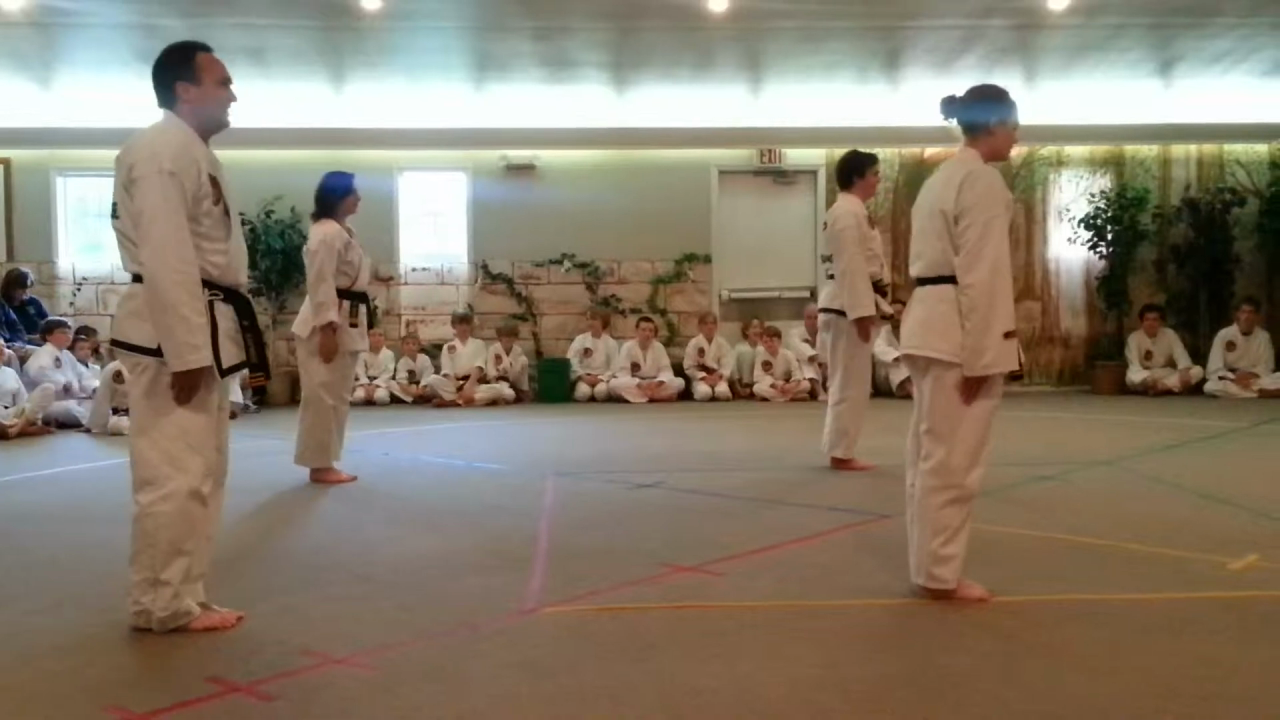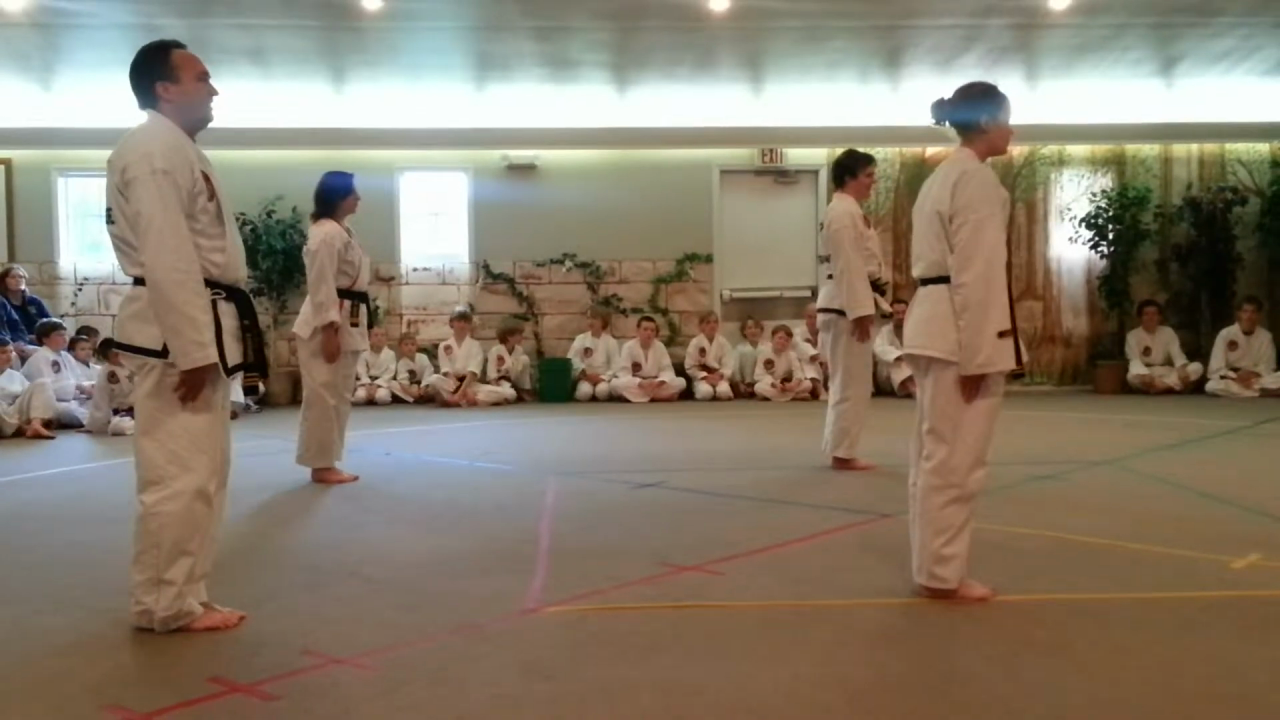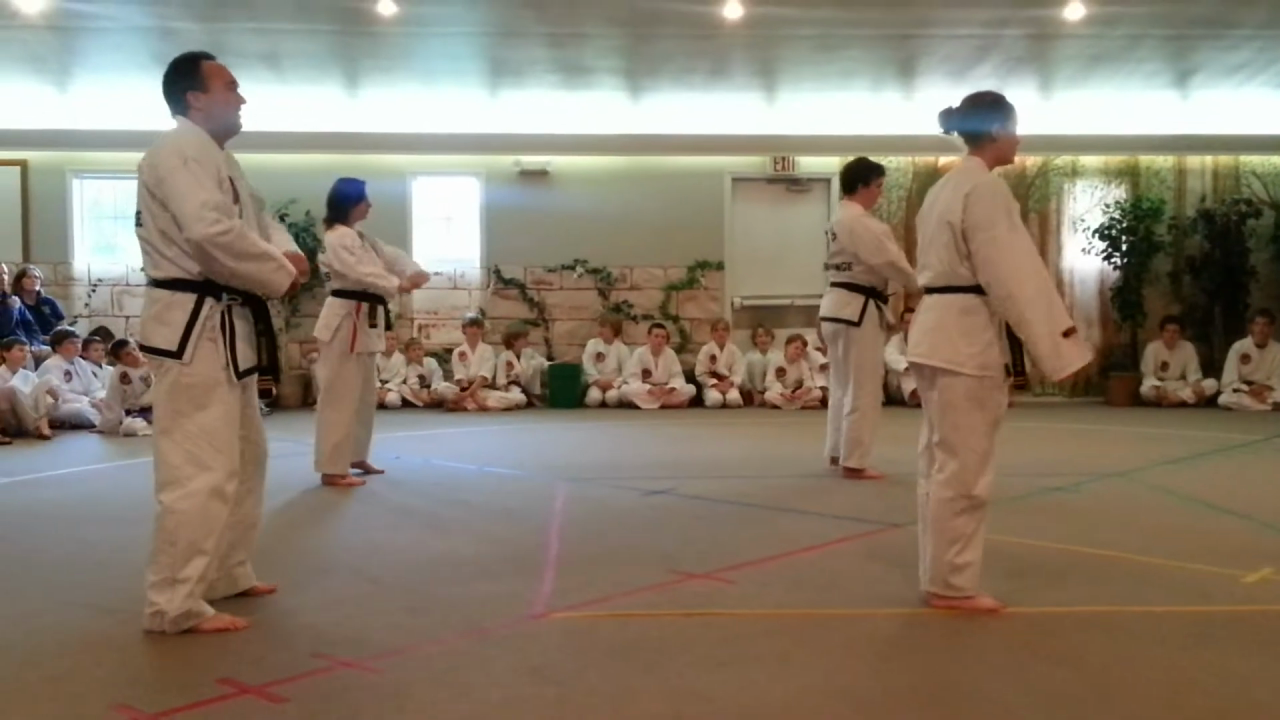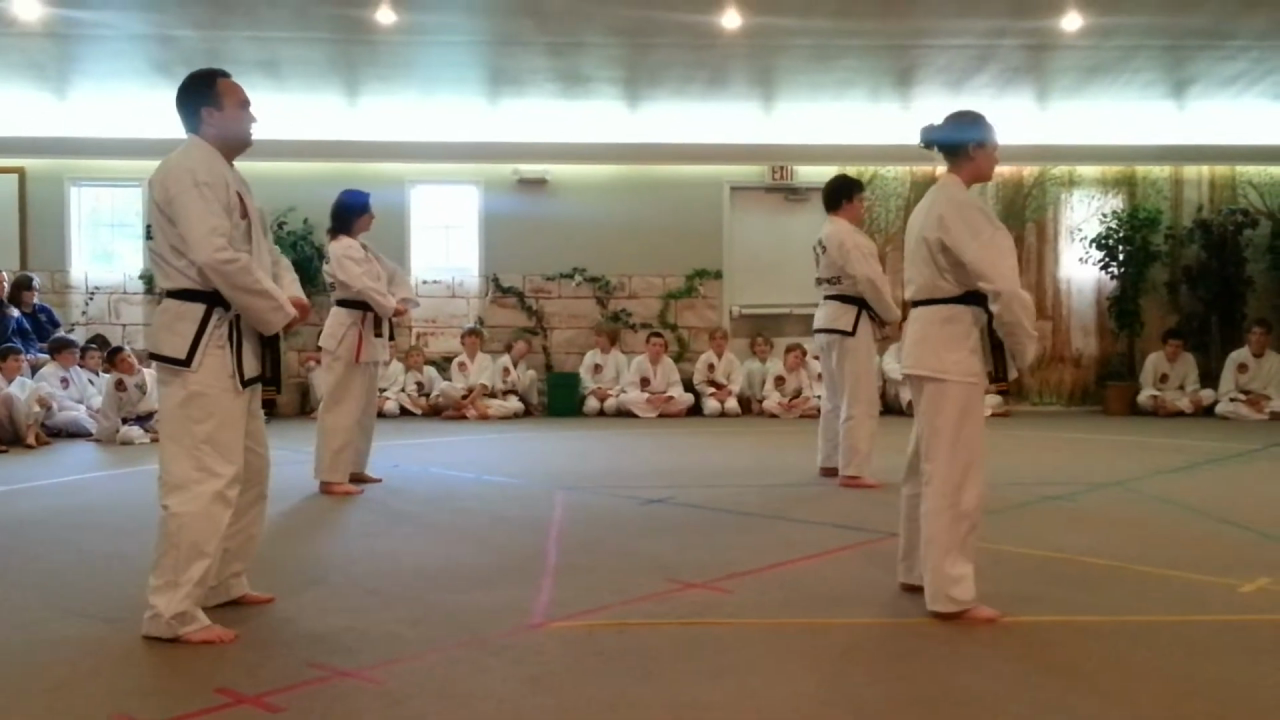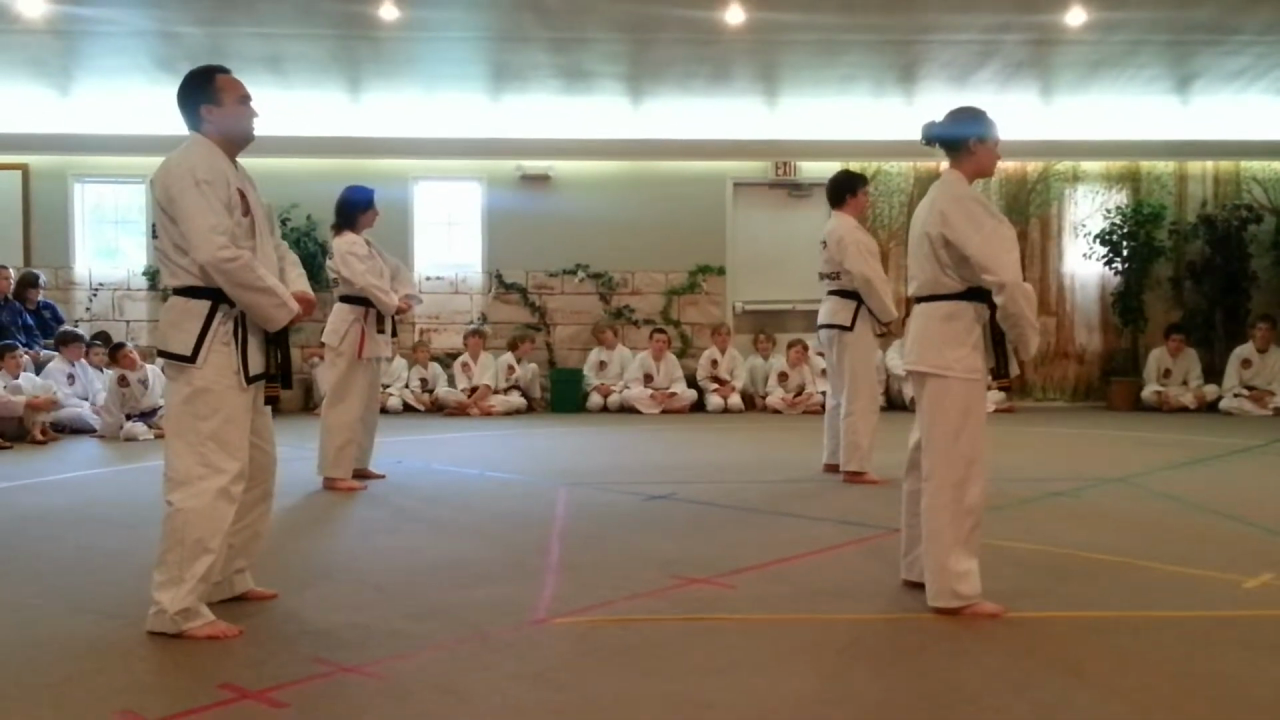
dt=0.7s
person 1, frame 1
left shoulder: (191, 151)
right shoulder: (162, 150)
right elbow: (167, 261)
right wrist: (186, 354)
left hip: (203, 328)
right hip: (172, 331)
left knee: (201, 471)
right knee: (176, 474)
left ankle: (181, 596)
right ankle: (162, 605)
person 1, frame 2
left shoulder: (179, 149)
right shoulder: (153, 150)
right elbow: (168, 262)
right wrist: (194, 351)
left hip: (199, 328)
right hip: (175, 332)
left knee: (202, 470)
right knee: (180, 474)
left ankle: (183, 594)
right ankle: (166, 605)
person 1, frame 3
left shoulder: (215, 156)
right shoulder: (181, 151)
left elbow: (258, 218)
right elbow: (214, 231)
left wrist: (286, 252)
right wrist: (278, 275)
left hip: (222, 327)
right hip: (193, 328)
left knee: (244, 457)
right knee: (200, 471)
left ankle: (226, 573)
right ankle: (175, 605)
person 1, frame 4
left shoulder: (226, 175)
right shoulder: (189, 170)
left elbow: (262, 249)
right elbow: (218, 258)
left wrist: (290, 295)
right wrist: (278, 312)
left hip: (231, 340)
right hip: (201, 341)
left knee: (246, 469)
right knee: (203, 478)
left ankle: (222, 582)
right ankle: (172, 612)
person 1, frame 5
left shoulder: (233, 173)
right shoulder: (190, 169)
left elbow: (271, 244)
right elbow: (220, 256)
left wrist: (297, 288)
right wrist: (282, 309)
left hip: (238, 338)
right hip: (207, 337)
left knee: (254, 465)
right knee: (208, 474)
left ankle: (227, 577)
right ankle: (177, 606)
person 2, frame 1
left shoulder: (942, 177)
right shoulder: (982, 179)
right elbow: (981, 274)
right wrist: (981, 356)
left hip: (929, 321)
right hip: (959, 329)
left knee: (932, 453)
right knee: (954, 458)
left ankle: (931, 567)
right ankle: (940, 575)
person 2, frame 2
left shoulder: (942, 176)
right shoulder: (976, 177)
right elbow: (977, 274)
right wrist: (979, 353)
left hip: (933, 320)
right hip: (962, 328)
left knee: (935, 452)
right knee: (955, 456)
left ankle: (935, 566)
right ankle: (942, 574)
person 2, frame 3
left shoulder: (944, 187)
right shoulder: (986, 187)
right elbow: (1013, 276)
right wrist: (1061, 347)
left hip: (936, 330)
right hip: (966, 336)
left knee: (942, 463)
right knee: (963, 469)
left ankle: (943, 578)
right ankle: (952, 586)
person 2, frame 4
left shoulder: (932, 203)
right shoulder: (959, 204)
right elbow: (1000, 282)
right wrist: (1024, 345)
left hip: (931, 339)
right hip: (951, 345)
left knee: (929, 464)
right knee: (953, 471)
left ankle: (919, 569)
right ankle: (950, 593)
person 2, frame 5
left shoulder: (935, 198)
right shoulder: (961, 200)
right elbow: (1004, 276)
right wrist: (1027, 337)
left hip: (934, 334)
right hip: (954, 339)
left knee: (930, 460)
right knee: (954, 467)
left ankle: (922, 565)
right ankle: (952, 589)
person 3, frame 1
left shoulder: (847, 210)
right shoulder: (849, 212)
right elbow: (851, 267)
left wrist: (862, 308)
right wrist: (862, 311)
left hip: (842, 305)
right hip: (848, 306)
left knee: (848, 383)
right knee: (851, 384)
left ankle: (839, 450)
right ankle: (840, 453)
person 3, frame 2
left shoulder: (845, 210)
right shoulder: (845, 212)
right elbow: (849, 266)
left wrist: (861, 307)
right wrist: (860, 311)
left hip: (841, 303)
right hip: (846, 304)
left knee: (847, 382)
right knee: (852, 383)
left ankle: (839, 448)
right ankle: (842, 453)
person 3, frame 3
left shoulder: (843, 218)
right shoulder: (859, 221)
right elbow: (890, 260)
left wrist: (905, 280)
right wrist: (919, 282)
left hip: (839, 306)
right hip: (857, 310)
left knee: (844, 386)
right knee: (863, 391)
left ankle: (839, 450)
right ankle: (853, 463)
person 3, frame 4
left shoulder: (825, 236)
right shoulder: (849, 236)
right elbow: (871, 280)
left wrist: (879, 313)
right wrist: (890, 314)
left hip: (829, 318)
right hip: (850, 321)
left knee: (835, 396)
right knee: (859, 401)
left ankle: (830, 461)
right ankle: (852, 470)
person 3, frame 5
left shoulder: (833, 229)
right shoulder: (849, 231)
right elbow: (867, 277)
left wrist: (880, 314)
right wrist: (888, 314)
left hip: (835, 313)
right hip: (851, 316)
left knee: (841, 393)
right knee: (860, 396)
left ankle: (834, 458)
right ankle: (854, 466)
person 4, frame 1
left shoulder: (344, 231)
right shoulder: (326, 234)
right elbow: (320, 285)
left wrist: (366, 327)
right wrist: (327, 331)
left hip: (346, 322)
right hip: (327, 323)
left knee: (338, 397)
right knee: (323, 396)
left ankle: (325, 462)
right ankle: (319, 466)
person 4, frame 2
left shoulder: (343, 232)
right shoulder: (326, 234)
right elbow: (321, 286)
left wrist: (360, 326)
right wrist: (330, 330)
left hip: (346, 323)
right hip: (327, 324)
left knee: (338, 396)
right knee: (324, 396)
left ankle: (326, 462)
right ankle: (321, 466)
person 4, frame 3
left shoulder: (360, 237)
right shoulder: (338, 237)
left elbow: (391, 256)
right elbow: (362, 271)
left wrist: (414, 273)
right wrist: (399, 285)
left hip: (362, 322)
right hip: (345, 322)
left knee: (365, 395)
right knee: (340, 396)
left ankle: (355, 456)
right ankle: (332, 468)
person 4, frame 4
left shoulder: (363, 249)
right shoulder: (342, 248)
left elbow: (394, 274)
right elbow: (363, 284)
left wrist: (403, 300)
right wrist: (391, 308)
left hip: (367, 332)
right hip: (349, 331)
left knee: (365, 405)
right knee: (341, 404)
left ankle: (353, 468)
right ankle: (331, 477)
person 4, frame 5
left shoulder: (366, 245)
right shoulder: (345, 244)
left elbow: (397, 271)
right elbow: (365, 281)
left wrist: (405, 298)
right wrist: (392, 306)
left hip: (370, 329)
right hip: (351, 327)
left knee: (368, 401)
right knee: (344, 401)
left ankle: (356, 464)
right ankle: (335, 473)
